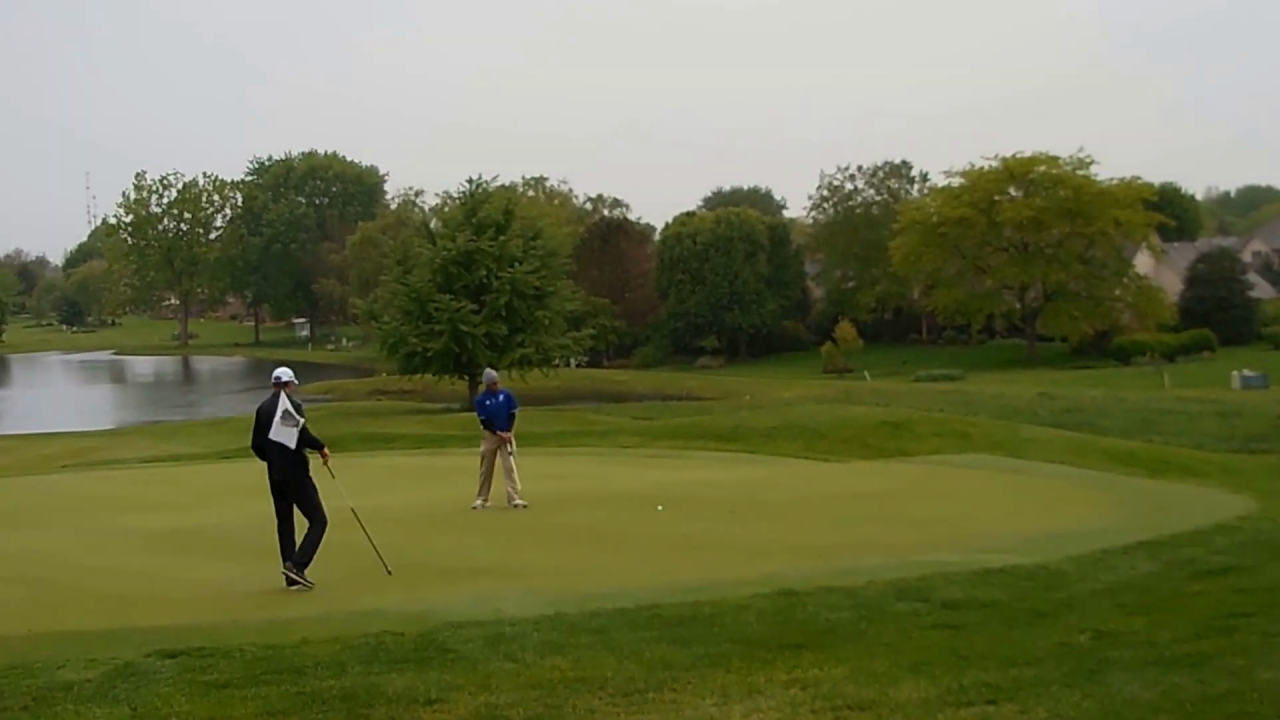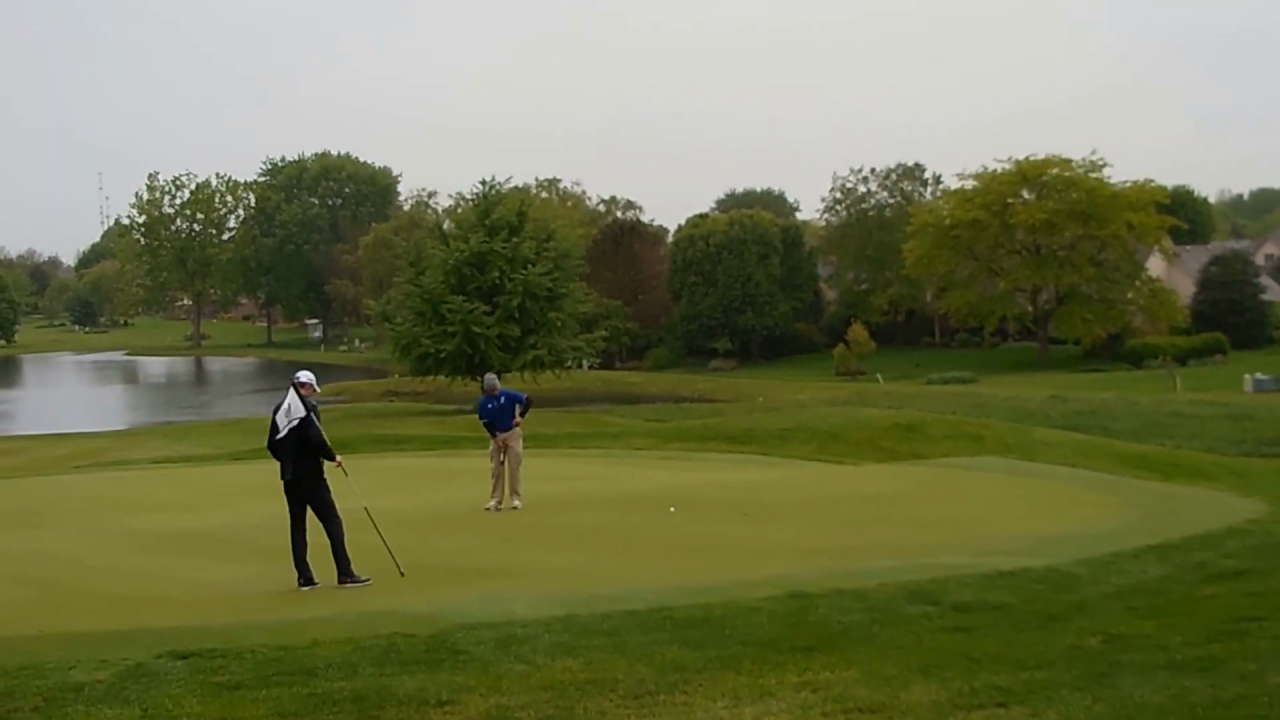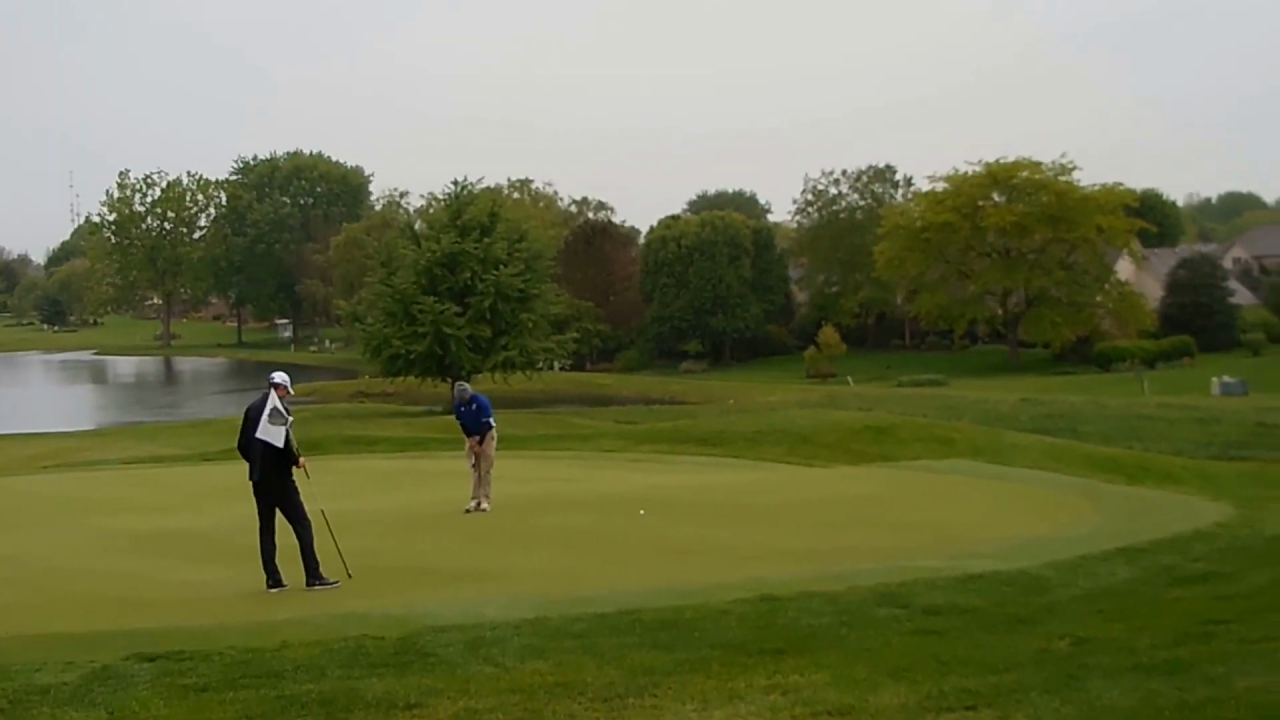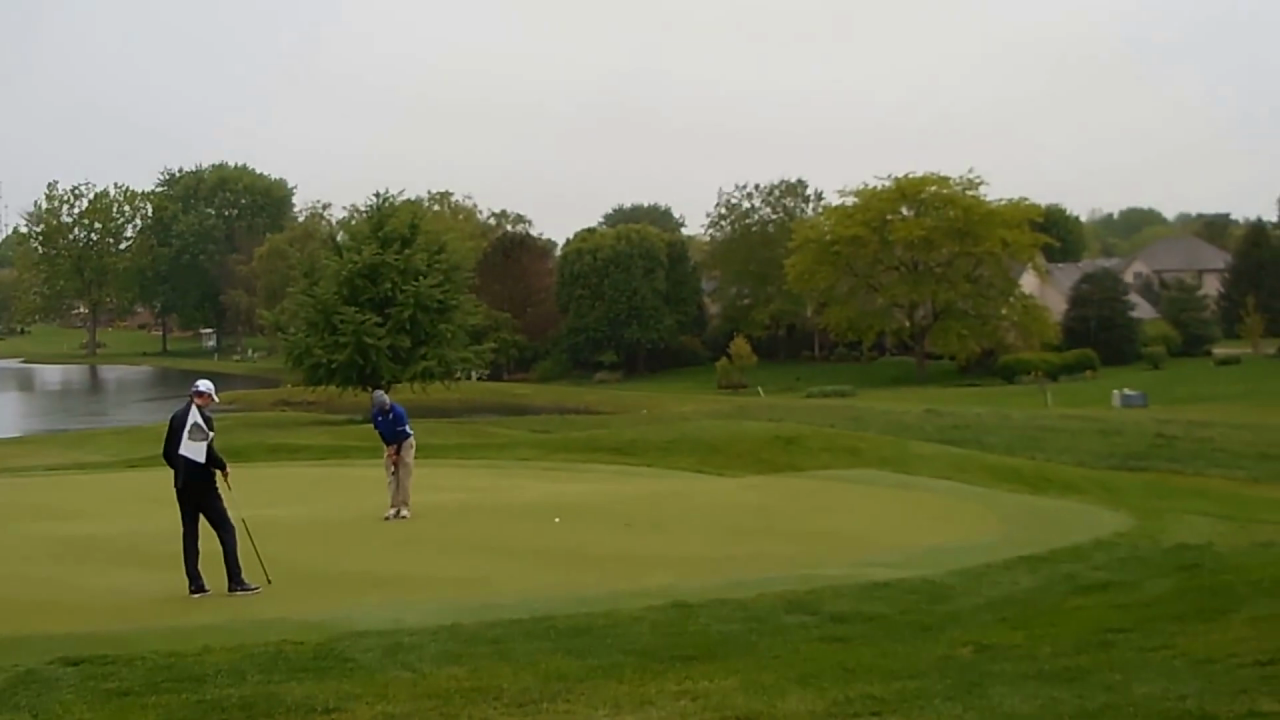
dt=0.5s
person 1, frame 1
left shoulder: (263, 408)
right shoulder: (291, 405)
left elbow: (256, 444)
right elbow: (301, 434)
right wrist: (321, 447)
left hip: (275, 475)
right hip: (295, 473)
left knee: (285, 523)
right knee: (318, 520)
left ankle: (293, 573)
right ankle: (295, 565)
person 1, frame 2
left shoulder: (279, 409)
right shoulder: (307, 406)
left elbow: (272, 445)
right elbow: (316, 439)
right wrist: (333, 456)
left hip: (289, 476)
right hip: (309, 475)
left knee: (297, 525)
right knee: (332, 522)
left ankle: (304, 577)
right ankle: (345, 574)
person 1, frame 3
left shoulder: (252, 409)
right shoulder: (279, 408)
left elbow: (242, 445)
right elbow: (283, 442)
right wrist: (296, 460)
left hip: (259, 477)
right hip: (278, 476)
left knee: (266, 527)
right knee: (301, 524)
left ankle: (273, 579)
right ankle: (313, 576)
person 1, frame 4
left shoulder: (177, 417)
right shoulder: (203, 418)
left elbow: (167, 452)
right elbow: (207, 451)
right wrist: (223, 466)
left hip: (183, 484)
right hip: (201, 483)
left knee: (190, 533)
right knee: (226, 530)
left ankle: (195, 584)
right ankle: (235, 581)
